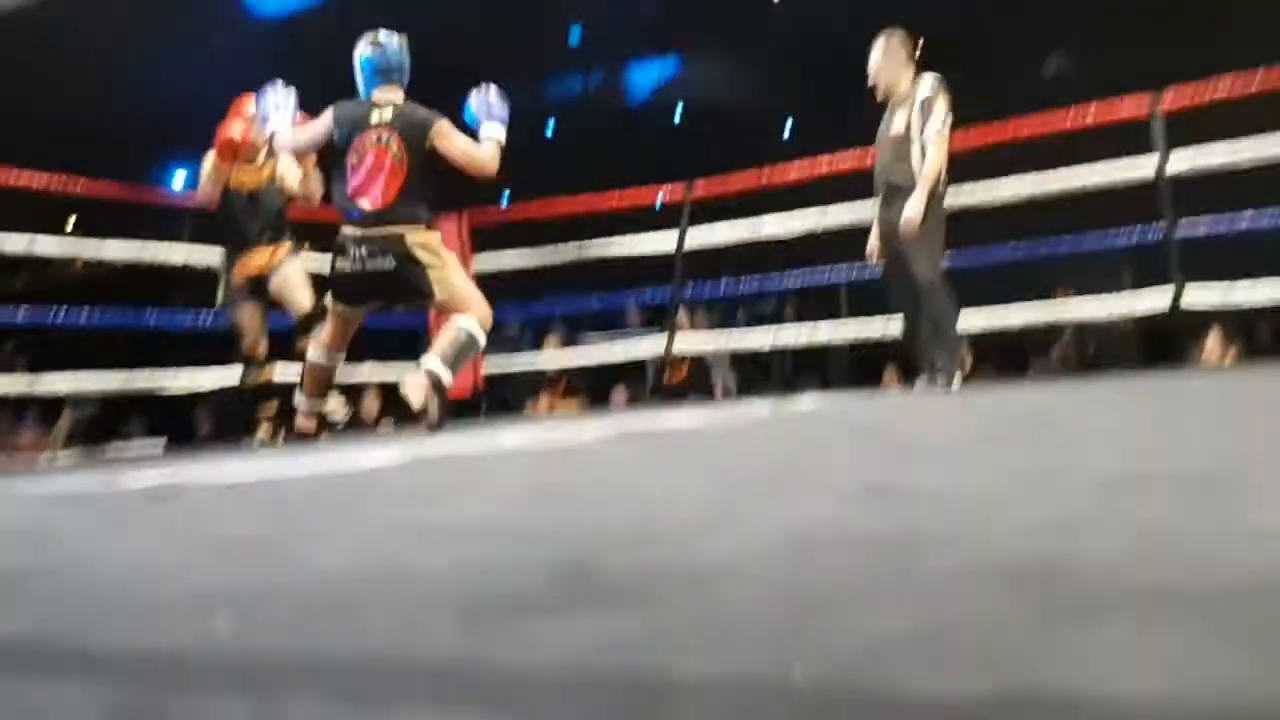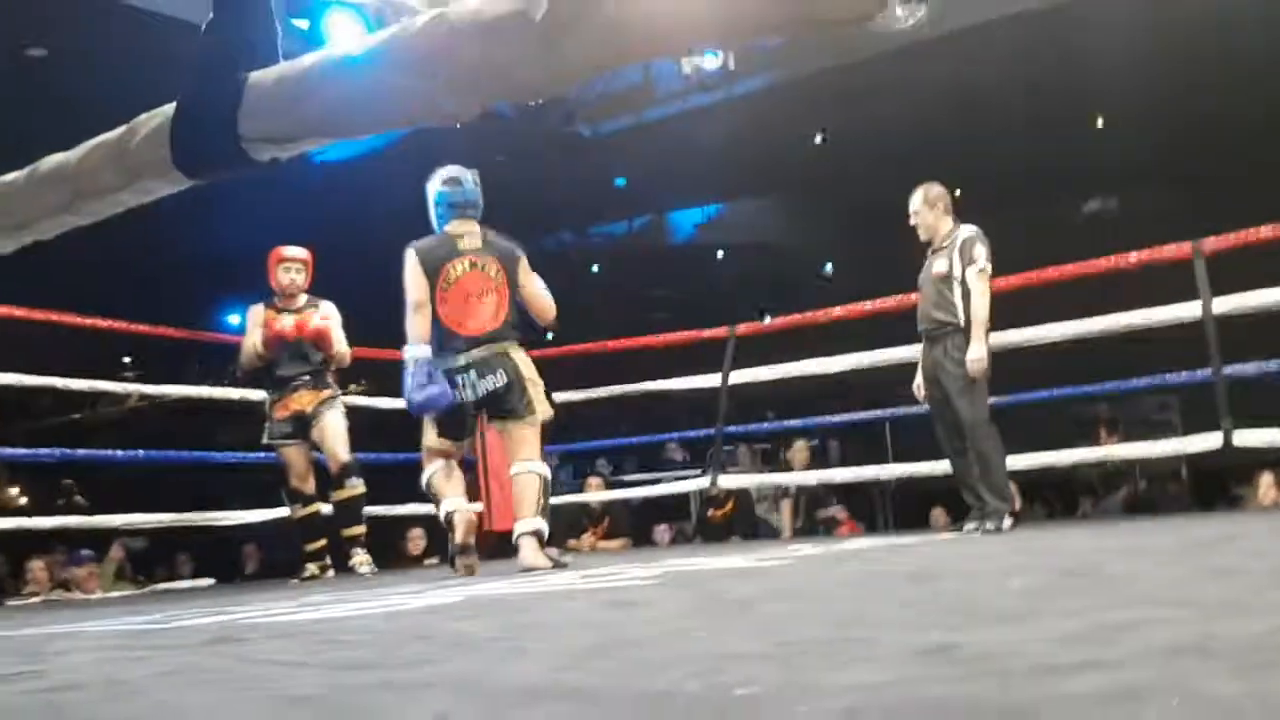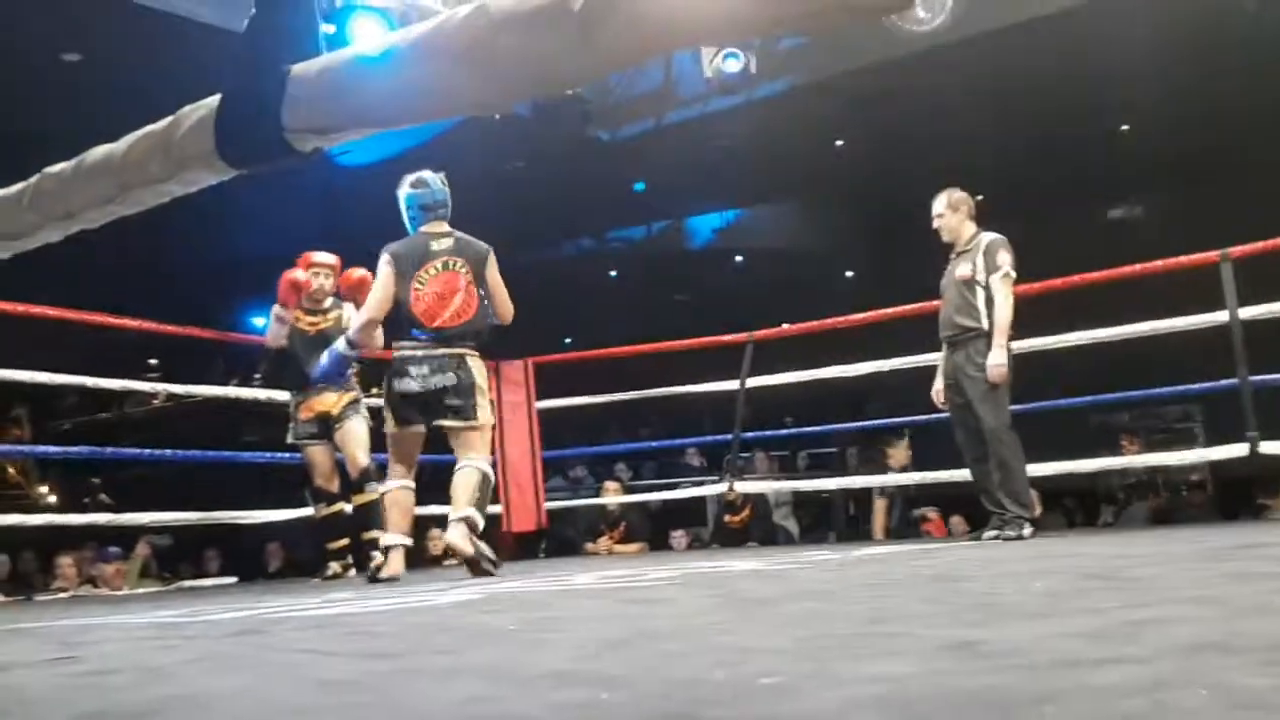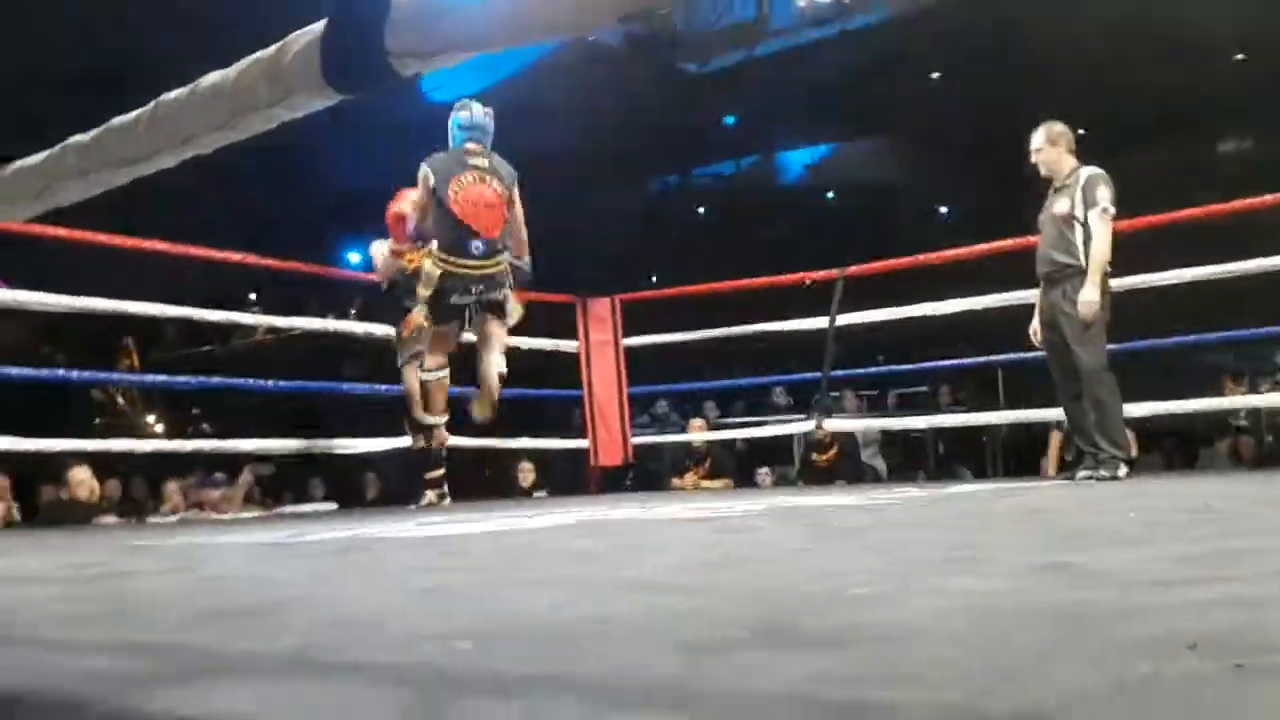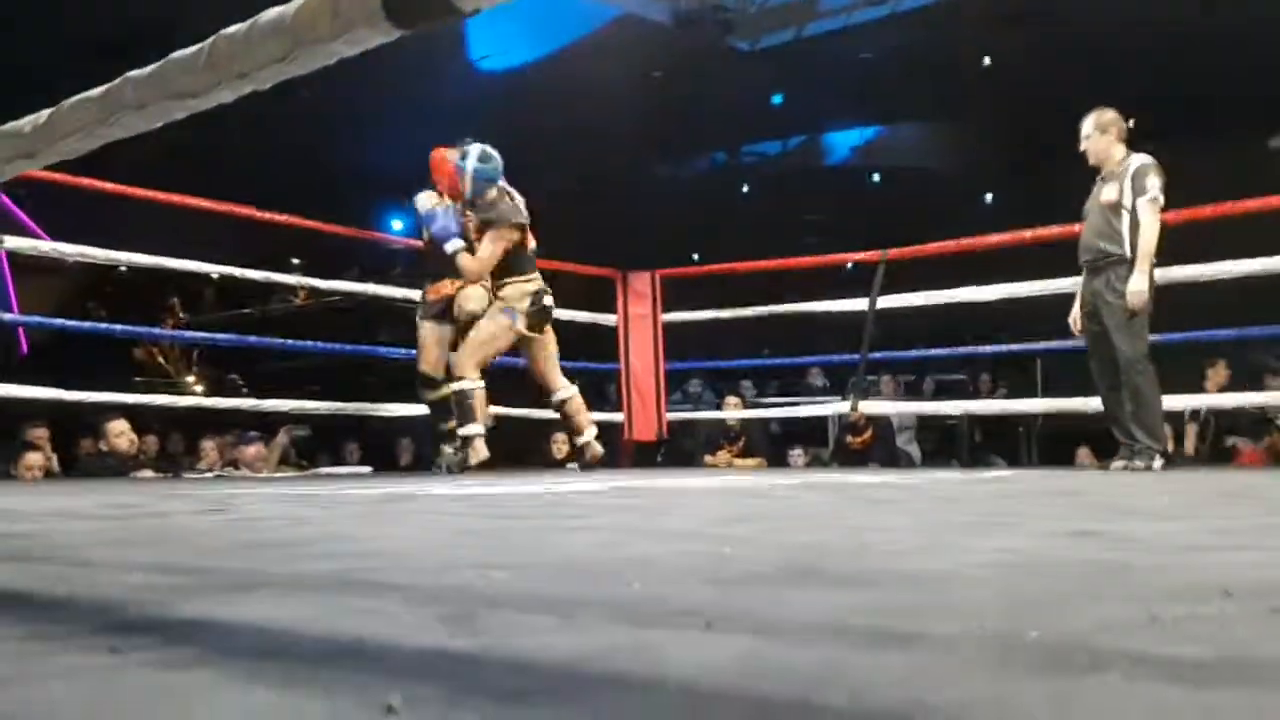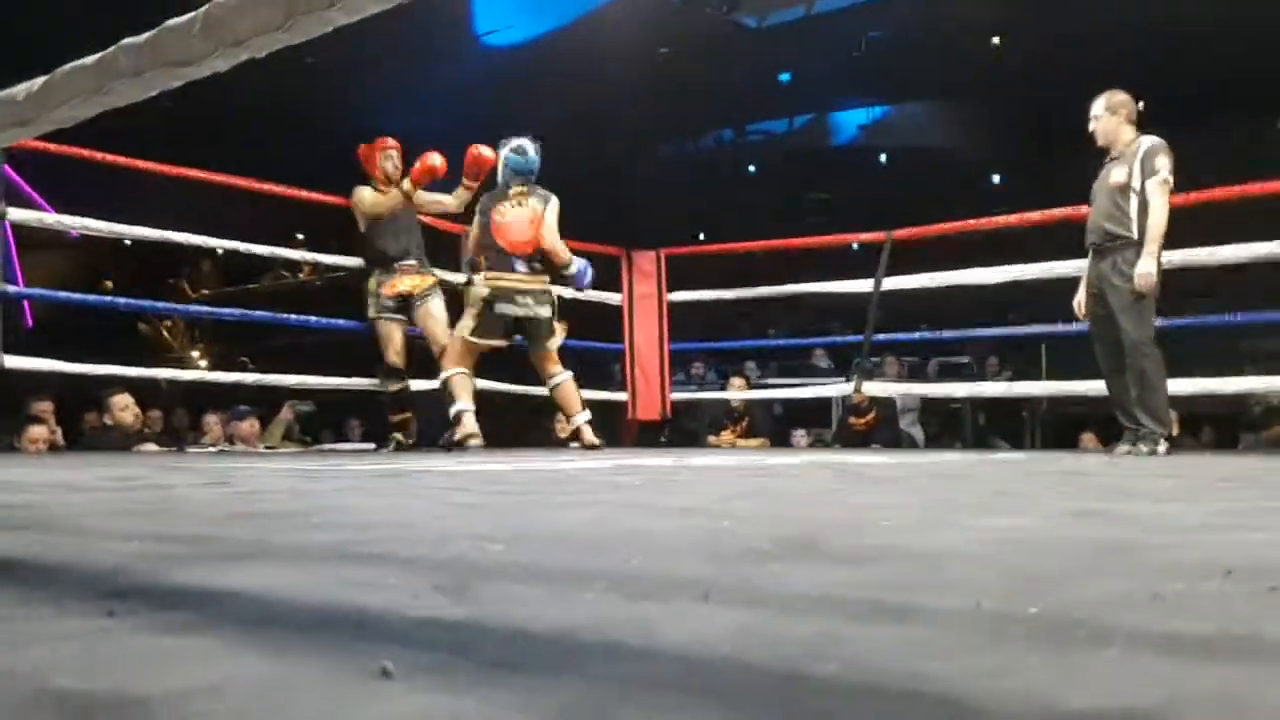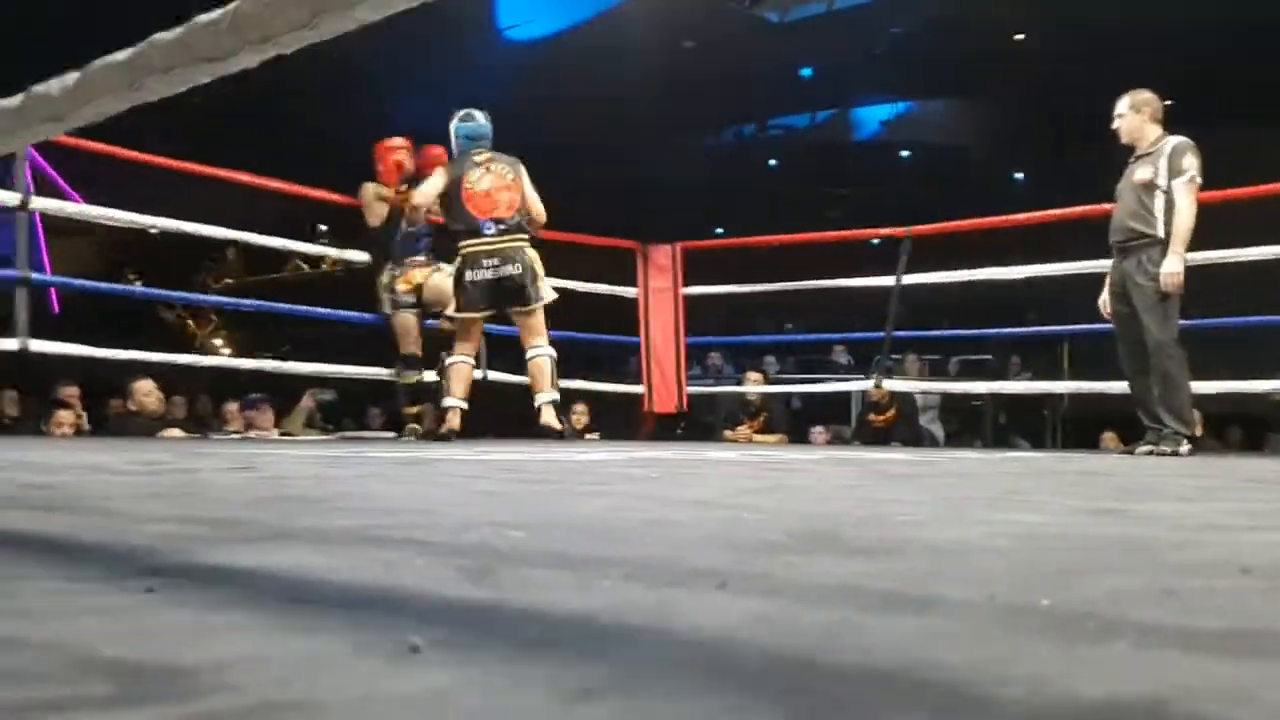
dt=0.4s
person 1, frame 1
left shoulder: (342, 116)
right shoulder: (424, 123)
left elbow: (292, 144)
right elbow: (483, 163)
left wrist: (279, 120)
right wrist: (492, 127)
left hip: (356, 245)
right hip: (406, 243)
left knee: (338, 328)
right knee: (474, 313)
left ankle: (305, 414)
right ankle: (424, 381)
person 1, frame 2
left shoulder: (420, 252)
right shoulder: (508, 253)
left elbow: (417, 310)
right elbow: (545, 315)
left wrist: (418, 364)
right wrist: (542, 290)
left hip: (452, 372)
right hip: (504, 364)
left knee: (438, 459)
right knee: (526, 456)
left ankle: (459, 519)
right ankle: (530, 540)
person 1, frame 3
left shoulder: (396, 254)
right shoulder: (479, 252)
left elbow: (372, 314)
right elbow: (504, 315)
left wrist: (339, 353)
left hip: (407, 367)
right hip: (455, 366)
left knee: (403, 465)
right knee: (474, 457)
left ankle: (395, 554)
right ankle: (462, 529)
person 1, frame 4
left shoulder: (435, 166)
right shoulder: (506, 172)
left elbow: (409, 213)
right elbow: (518, 233)
right wrist: (519, 266)
left hip: (448, 274)
right hip: (492, 274)
left knee: (433, 355)
right knee: (491, 337)
left ankle: (434, 433)
right ankle: (490, 375)
person 1, frame 5
left shoulder: (501, 221)
right shoulder: (500, 191)
left elbow: (474, 272)
left wrist: (450, 241)
left hip: (518, 298)
right hip: (529, 294)
left knee: (465, 365)
right knee: (552, 377)
left ankle: (476, 445)
right ankle: (590, 443)
person 1, frame 6
left shoulder: (487, 202)
right shoulder: (548, 200)
left elbow: (469, 254)
right elbow: (551, 246)
right wrist: (574, 267)
left hip: (495, 293)
right hip: (536, 295)
left knee: (455, 361)
right knee: (551, 368)
left ankle: (466, 422)
right ankle: (585, 430)
person 1, frame 7
left shoulder: (449, 172)
right shoulder: (514, 165)
left elbow: (419, 201)
right elbow: (539, 217)
left hip: (475, 261)
right hip: (518, 256)
left knee: (466, 343)
right knee: (536, 339)
left ankle: (451, 415)
right ankle: (547, 410)
person 2, frame 1
left shoulder: (929, 93)
right shoulder: (890, 109)
left elbow: (936, 150)
left wrist: (917, 199)
right wrist: (877, 227)
left hip: (919, 207)
right hip: (893, 212)
left knee: (926, 282)
right knee: (903, 289)
left ankle: (946, 368)
right ankle: (930, 367)
person 2, frame 2
left shoulder: (967, 238)
right shoulder: (932, 255)
left elbow: (979, 290)
left wrist: (978, 341)
right wrist: (922, 365)
left hip: (959, 344)
right hip: (934, 349)
left knee: (975, 423)
right knee: (950, 433)
left ankle: (999, 509)
right ankle: (979, 509)
person 2, frame 3
left shoulder: (991, 244)
right shoulder: (954, 260)
left elbow: (1003, 297)
left wrist: (998, 347)
right wrist: (941, 370)
left hip: (982, 351)
right hip: (956, 355)
left knee: (997, 429)
right knee: (971, 440)
left ankle: (1019, 516)
right ankle: (998, 516)
person 2, frame 4
left shoulder: (1091, 179)
right shoulder: (1053, 194)
left elbow: (1101, 233)
left wrist: (1093, 285)
right wrist: (1039, 308)
left hip: (1079, 288)
right hip: (1052, 293)
left knee: (1092, 368)
right knee: (1066, 379)
left ankle: (1115, 457)
right ankle: (1092, 456)
person 2, frame 5
left shoulder: (1140, 167)
right shoulder: (1101, 182)
left elbow: (1149, 220)
left wrist: (1140, 274)
right wrist: (1079, 298)
left hip: (1122, 277)
right hip: (1094, 281)
left knee: (1132, 359)
right knee: (1105, 367)
left ankle: (1150, 448)
right ankle: (1128, 446)
person 2, frame 6
left shoulder: (1150, 149)
right shoulder: (1109, 165)
left elbow: (1159, 203)
left wrist: (1149, 256)
right wrist: (1085, 281)
left hip: (1129, 259)
right hip: (1100, 264)
left knee: (1138, 343)
right knee: (1109, 351)
left ankle: (1154, 433)
right ankle: (1132, 430)
person 2, frame 7
left shoulder: (1176, 148)
right shoulder: (1134, 164)
left elbow: (1185, 203)
left wrist: (1175, 255)
right wrist: (1110, 278)
left hip: (1154, 258)
right hip: (1124, 263)
left knee: (1161, 342)
right knee: (1132, 351)
left ankle: (1177, 433)
right ankle: (1155, 430)
person 3, frame 1
left shoulder: (280, 161)
right shoulder: (217, 159)
left elbow: (311, 196)
right elbow: (205, 199)
left wrist: (307, 163)
right wrist: (223, 163)
left hip: (279, 252)
right hip: (243, 261)
left knee: (307, 312)
right knee: (252, 343)
person 3, frame 2
left shoulder: (323, 308)
right shoulder: (259, 312)
left elbow: (344, 358)
right elbow: (246, 363)
left wrist: (330, 347)
right wrist: (266, 344)
left hip: (321, 394)
right hip: (282, 403)
left knee: (341, 461)
right knee: (299, 481)
left ankle: (356, 549)
right ankle: (318, 559)
person 3, frame 3
left shoulder: (346, 309)
right shoulder: (285, 310)
left elbow: (372, 344)
right elbow: (273, 343)
right wrist: (285, 308)
left hip: (344, 397)
right hip: (307, 406)
left knee: (361, 466)
right knee: (323, 481)
left ankle: (375, 550)
right ankle: (340, 559)
person 3, frame 4
left shoulder: (436, 246)
right shoulder: (382, 249)
right elbow: (382, 274)
right wrist: (398, 240)
left hip: (441, 325)
right hip: (411, 334)
right knee: (420, 408)
right ankle: (436, 486)
person 3, frame 5
right shoulder: (427, 198)
right elbow: (429, 210)
left hip: (472, 287)
right hip: (437, 291)
right knee: (429, 369)
right ankle: (448, 442)
person 3, frame 6
left shoulder: (414, 193)
right shoulder: (363, 194)
left elbow: (453, 204)
right elbow: (384, 207)
left wrist: (472, 179)
right wrist: (412, 181)
left hip: (422, 279)
right hip: (387, 284)
left knee: (444, 344)
right knee: (394, 359)
right ankle: (399, 432)
person 3, frame 7
right shoulder: (373, 189)
right elbow: (374, 219)
right wrist: (389, 184)
left hip: (429, 268)
right hip: (397, 274)
left knee: (452, 293)
right knee: (410, 348)
right ankle: (412, 422)
